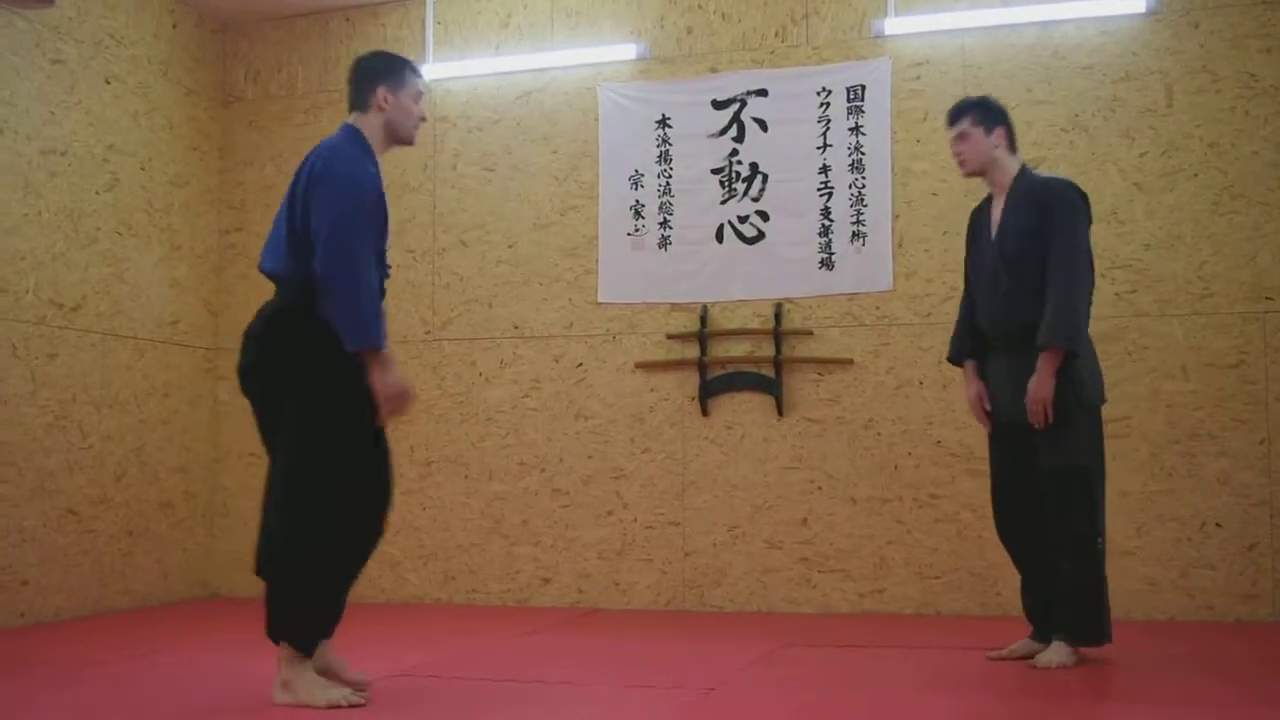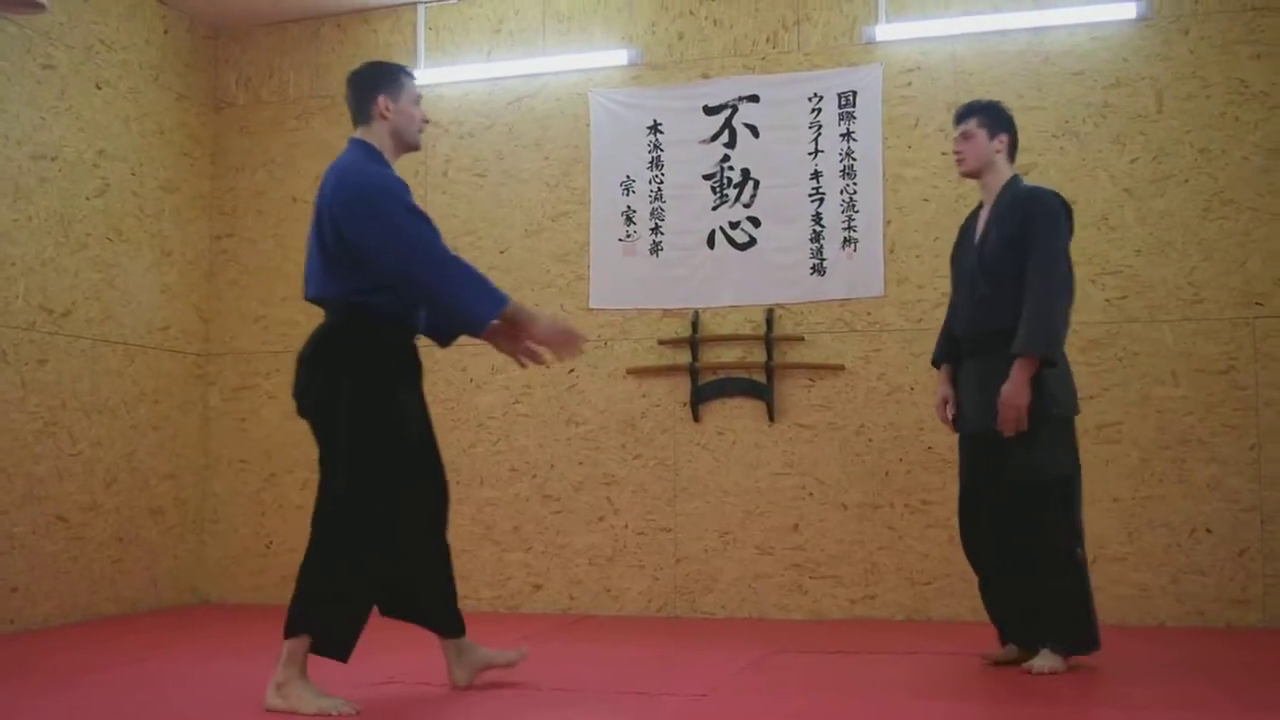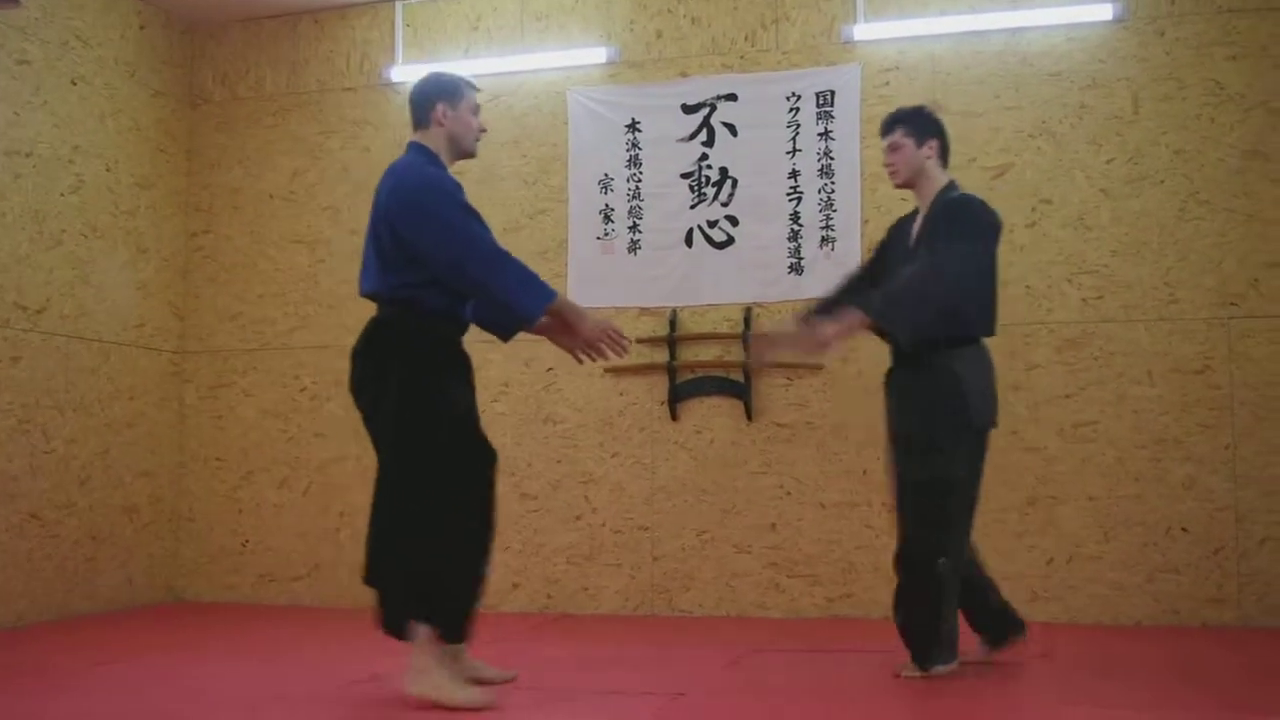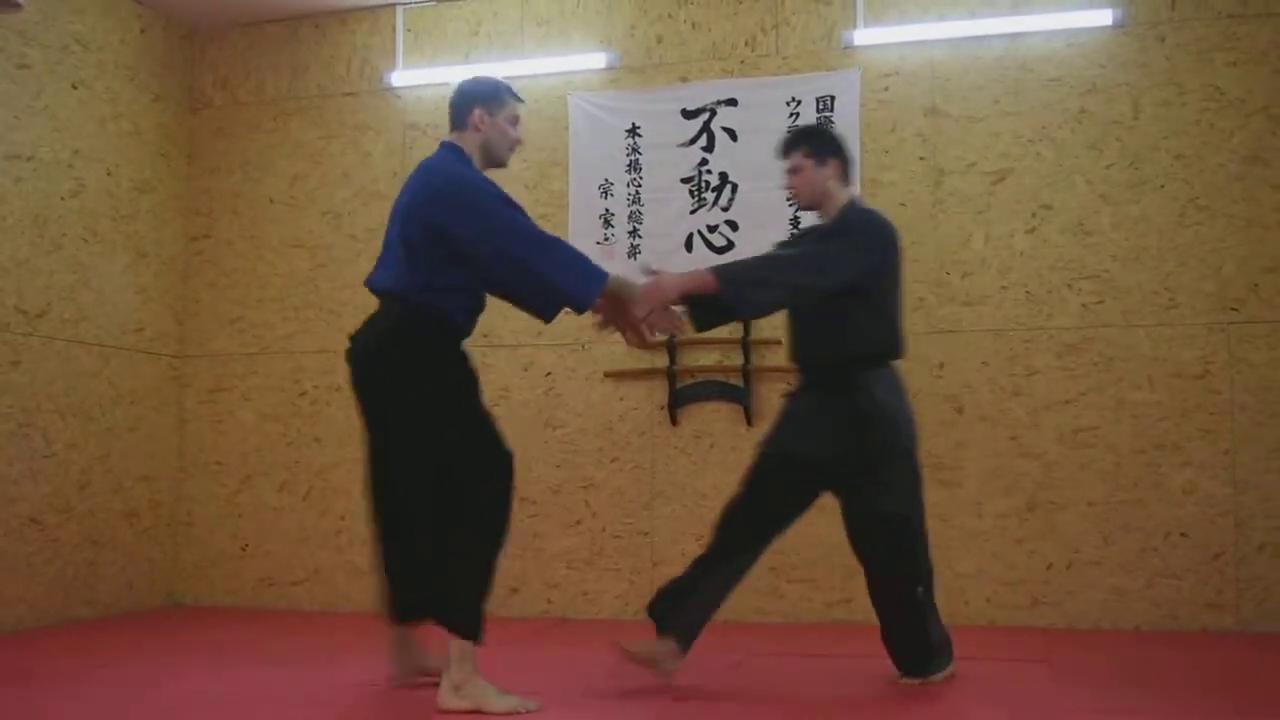
dt=0.4s
person 1, frame 1
left shoulder: (346, 163)
right shoulder: (345, 165)
right elbow: (346, 275)
left wrist: (375, 359)
right wrist: (380, 363)
left hip: (313, 348)
right hip: (302, 350)
left knee: (354, 497)
right knee: (317, 504)
left ankle: (311, 647)
right ankle: (293, 669)
person 1, frame 2
left shoulder: (368, 180)
right shoulder: (362, 181)
left elbow: (412, 280)
right elbow: (432, 266)
left wrist: (488, 330)
right wrist: (527, 317)
left hip: (375, 364)
right hip: (358, 367)
left knee: (416, 504)
right knee: (356, 514)
left ankle: (460, 652)
person 1, frame 3
left shoulder: (420, 182)
right shoulder: (419, 183)
left elbow: (462, 280)
right elbow: (483, 264)
left wrist: (544, 327)
right wrist: (571, 314)
left hip: (418, 356)
right hip: (409, 359)
left knee: (430, 503)
right knee: (447, 500)
left ankle: (445, 655)
right ankle: (426, 663)
person 1, frame 4
left shoulder: (445, 181)
right shoulder: (456, 184)
left elbow: (511, 270)
right elbow: (532, 253)
left wrist: (594, 303)
right wrist: (622, 296)
left hip: (400, 352)
right hip: (412, 357)
left knee: (416, 503)
right knee: (465, 499)
left ankle: (406, 651)
person 2, frame 1
left shoulder: (1055, 197)
right shoulder: (980, 217)
left elbow: (1069, 289)
left wrist: (1046, 369)
right wrist: (973, 374)
left hip: (1057, 378)
right hip: (1004, 379)
left knee: (1071, 510)
right knee: (1016, 513)
left ankle: (1073, 632)
right ankle: (1045, 627)
person 2, frame 2
left shoulder: (1038, 206)
right shoulder: (972, 224)
left elbow: (1047, 298)
left wrist: (1019, 376)
right wrist: (946, 376)
left hip: (1028, 384)
right hip: (978, 383)
left knee: (1047, 516)
right knee: (982, 523)
left ankle: (1065, 638)
right ankle: (1020, 635)
person 2, frame 3
left shoulder: (970, 217)
right shoulder: (906, 228)
left elbow: (928, 283)
right elbow: (866, 284)
left wrist: (843, 323)
right wrist: (802, 326)
left hip: (950, 384)
right hip: (913, 383)
left knee: (929, 524)
right knee: (929, 521)
left ankle: (934, 649)
right ankle: (998, 623)
person 2, frame 4
left shoulder: (867, 234)
right shoulder: (813, 240)
left elbow: (777, 276)
right elbow: (771, 280)
left wrist: (686, 282)
right wrist: (680, 291)
left hip: (866, 406)
right hip: (815, 405)
left knee: (888, 541)
right knee: (745, 522)
left ankle: (926, 658)
right ankle: (668, 635)
